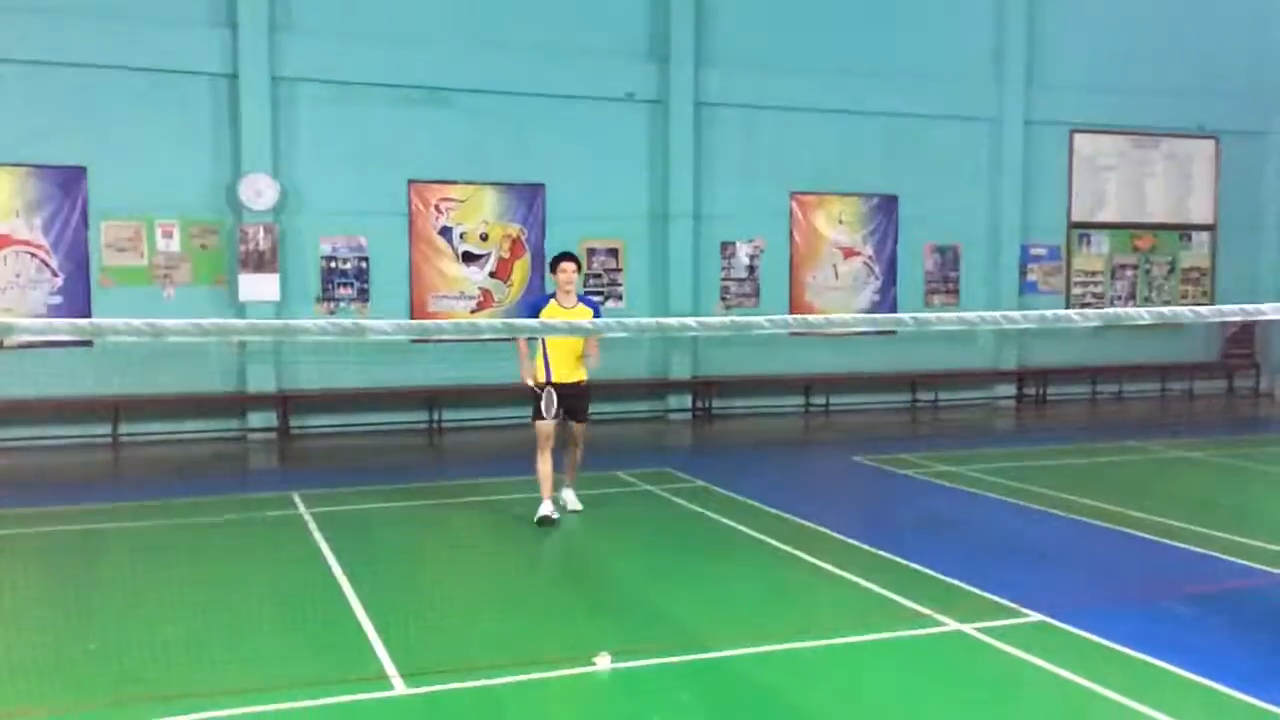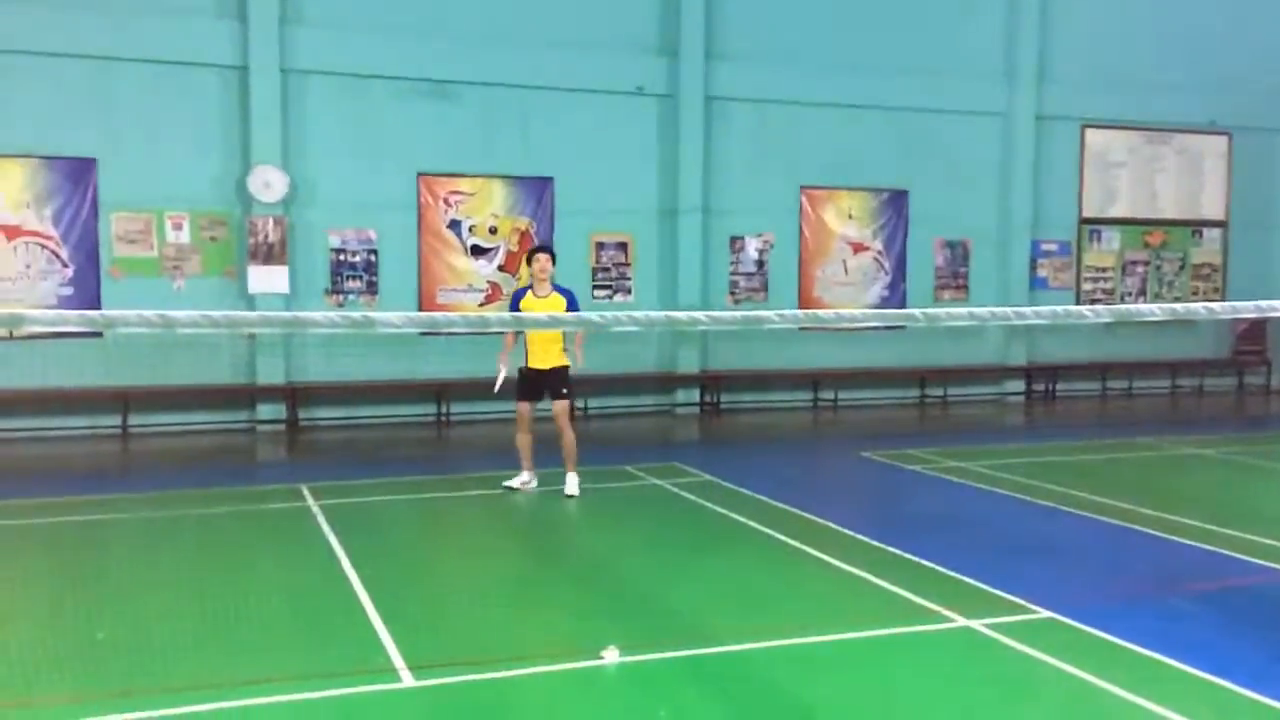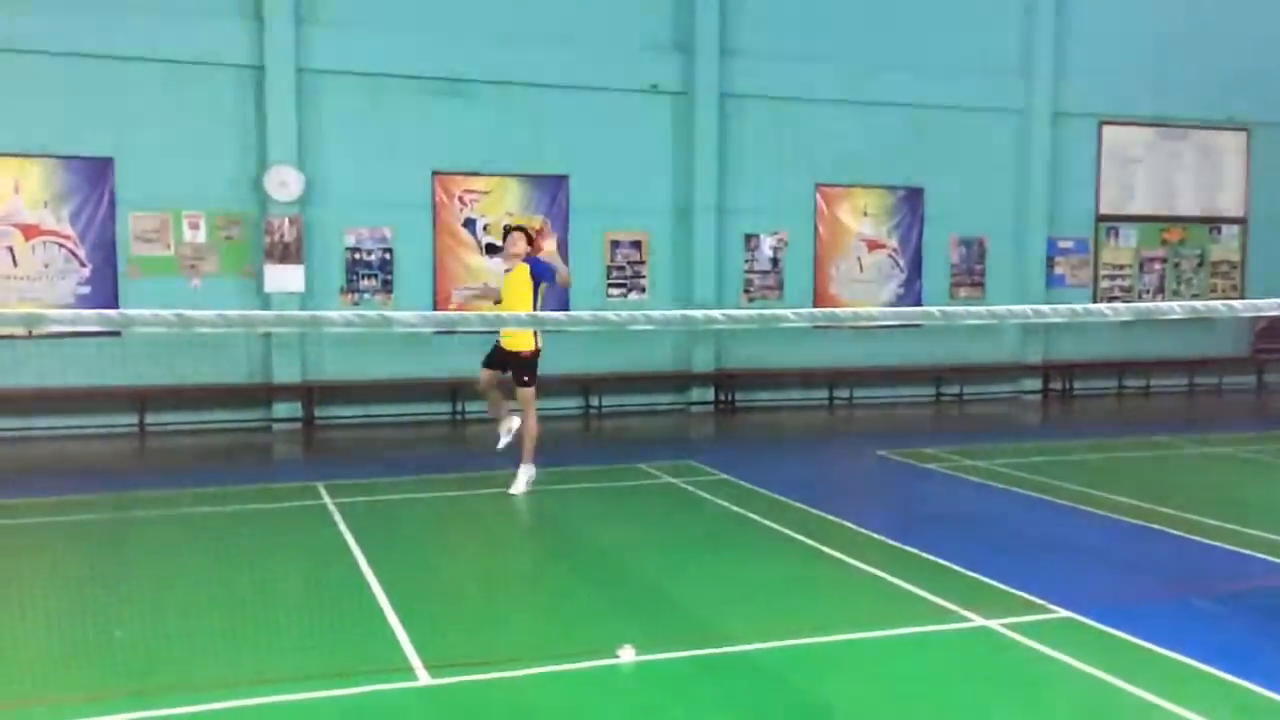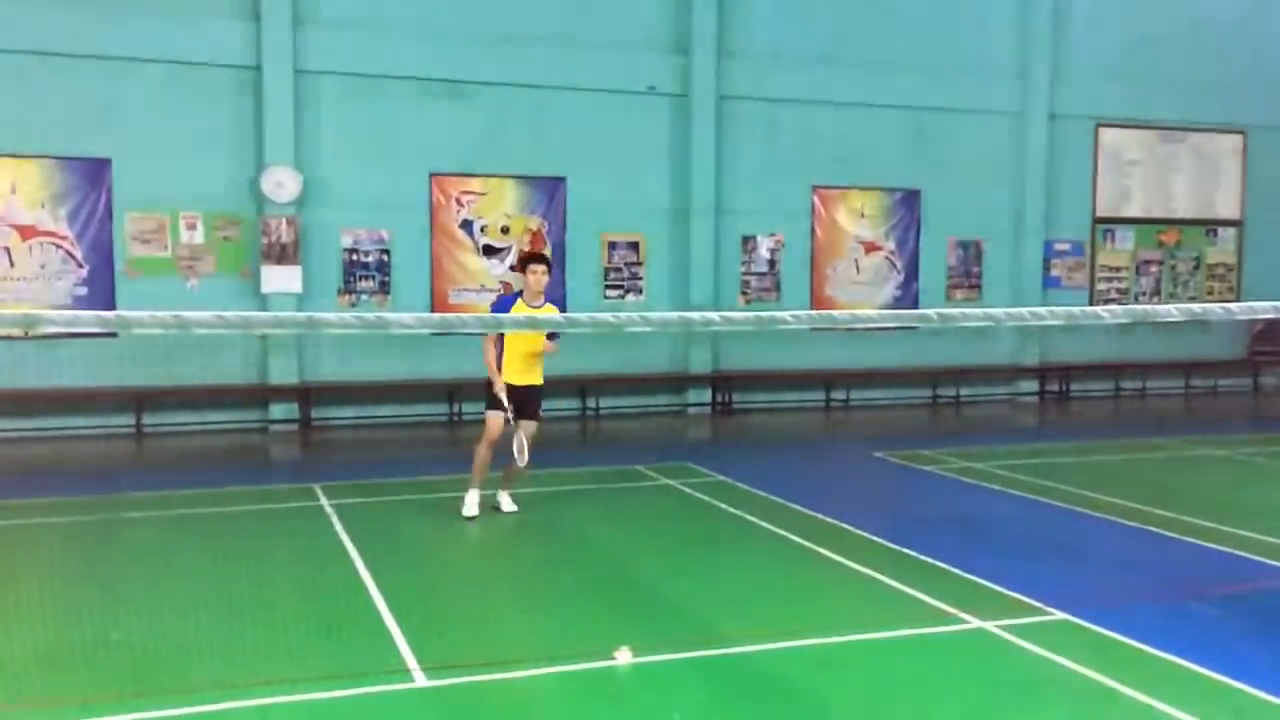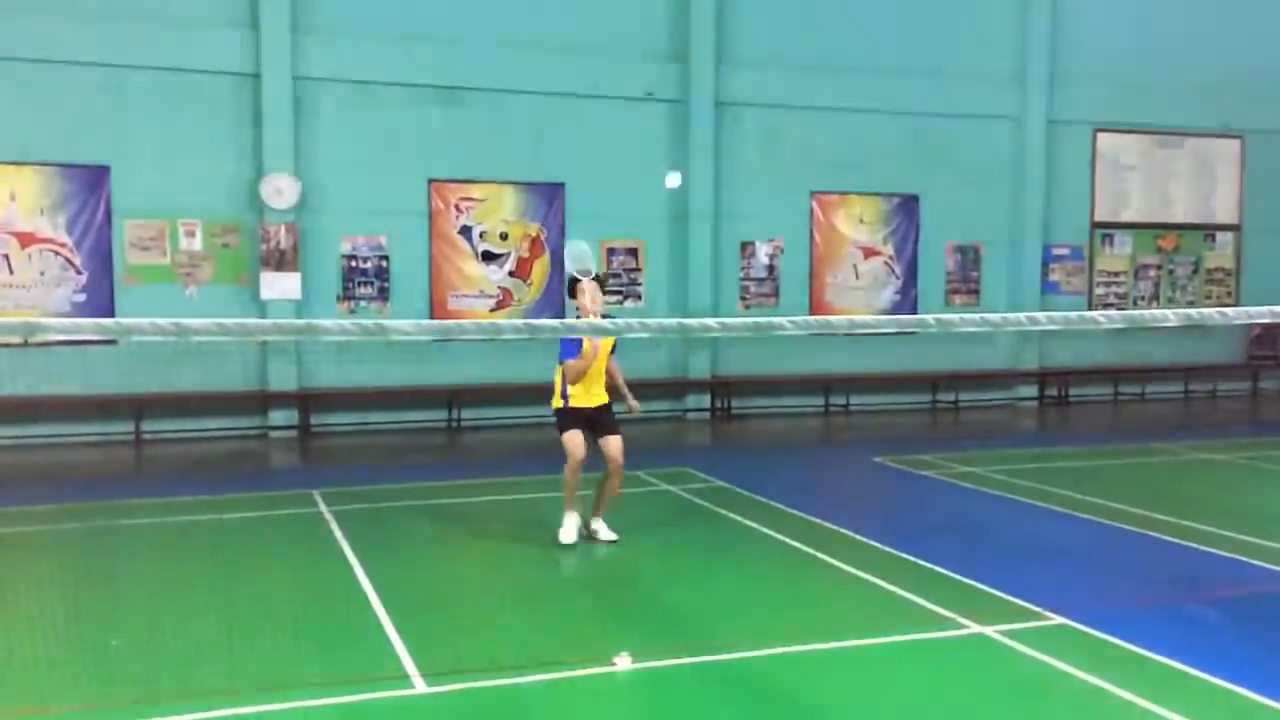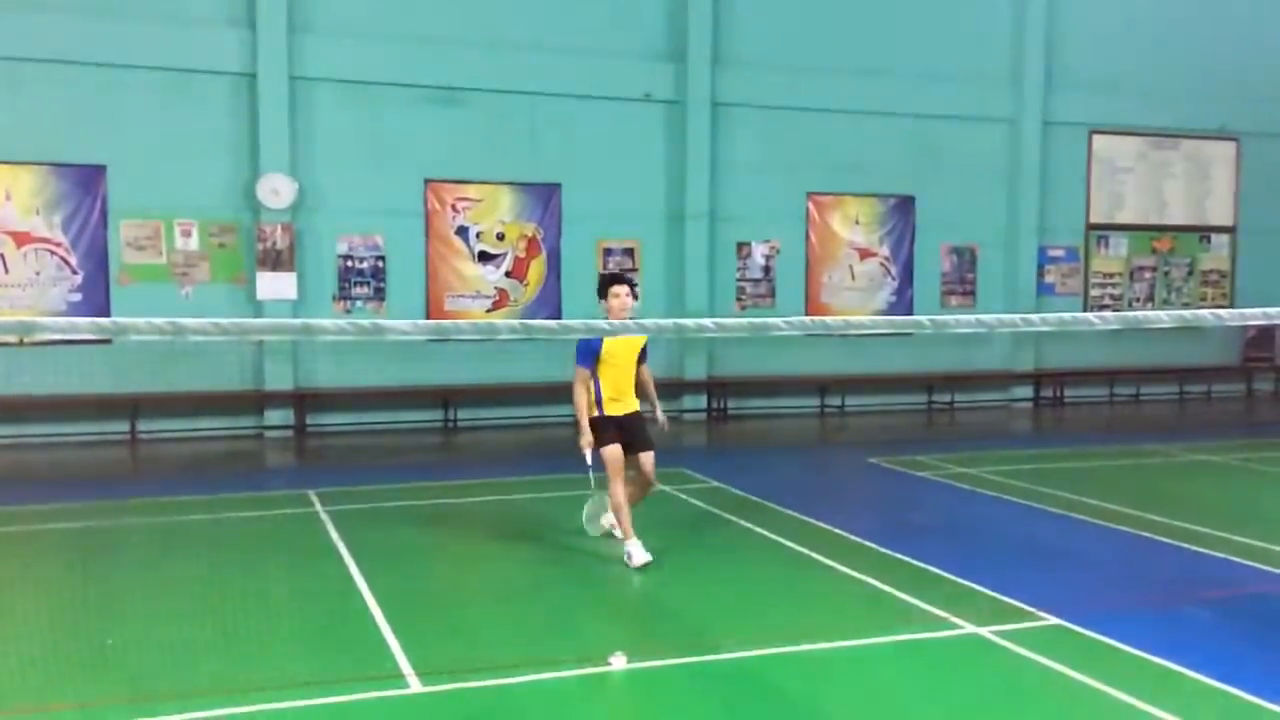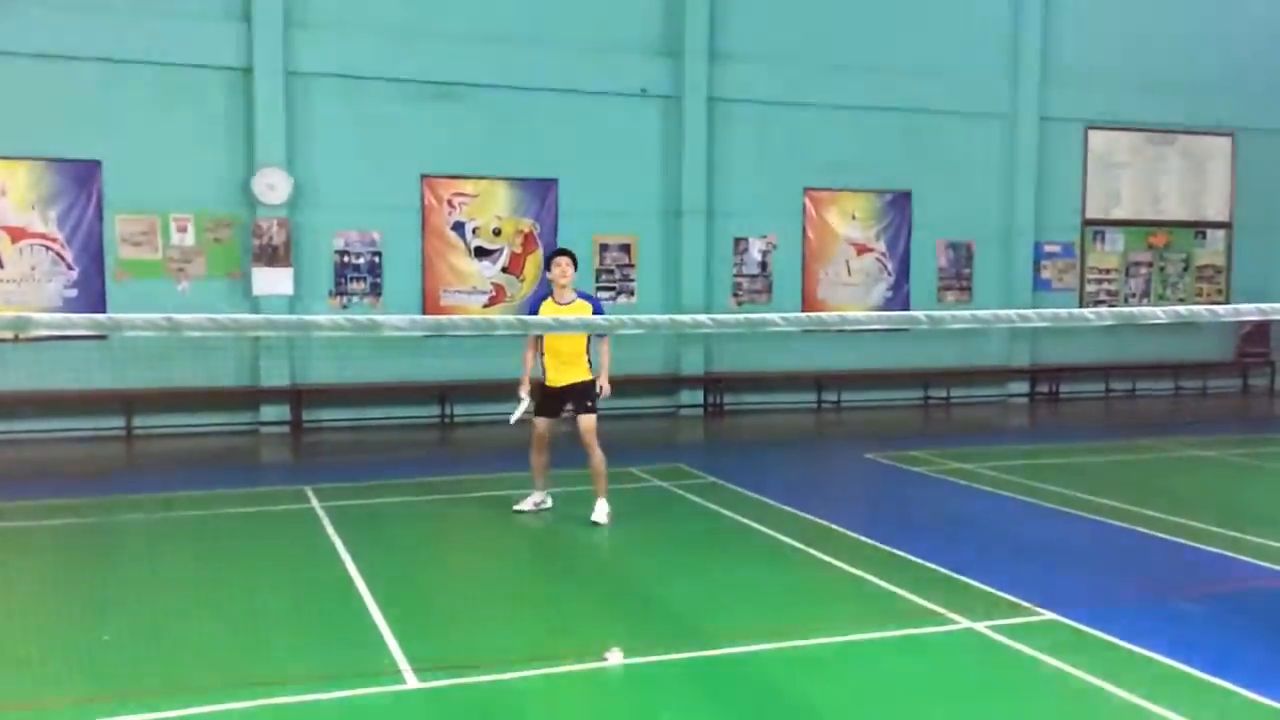
dt=0.7s
person 1, frame 1
left shoulder: (591, 308)
right shoulder: (540, 305)
left elbow: (592, 341)
right elbow: (522, 335)
left wrist: (591, 354)
right wrist: (525, 365)
left hip: (577, 382)
right hip: (546, 381)
left knee: (576, 440)
right knee: (544, 441)
left ankle: (568, 490)
right ankle: (547, 505)
person 1, frame 2
left shoulder: (566, 296)
right shoulder: (520, 296)
left elbow: (577, 327)
right elbow: (512, 328)
left wrist: (576, 347)
right wrist: (505, 352)
left hip: (557, 366)
right hip: (530, 367)
left knee: (562, 420)
right knee: (523, 421)
left ankle: (571, 475)
right ankle: (528, 475)
person 1, frame 3
left shoulder: (532, 266)
right shoulder: (507, 272)
left elbow: (564, 280)
left wrist: (556, 261)
right wrist: (480, 292)
left hip: (526, 347)
right hip: (504, 343)
left knee: (526, 407)
right knee: (485, 382)
left ankle: (527, 467)
right ankle: (507, 421)
person 1, frame 4
left shoulder: (553, 311)
right shoulder: (505, 303)
right elbow: (489, 342)
left wrist: (549, 346)
right wrist: (495, 378)
left hip: (532, 384)
right hip: (502, 381)
left knee: (524, 441)
right knee: (491, 435)
left ankle: (503, 493)
right ankle: (474, 492)
person 1, frame 5
right shoulder: (571, 334)
right elbow: (572, 376)
left wrist: (626, 394)
right wrist: (590, 347)
left hip: (599, 402)
right hip: (570, 404)
left knee: (616, 460)
right knee: (577, 455)
left ankle: (595, 520)
right ankle: (570, 514)
person 1, frame 6
left shoulder: (642, 332)
right shoulder: (592, 340)
right elbow: (580, 384)
left wrist: (656, 406)
right wrist: (584, 429)
left hip: (630, 411)
right hip: (600, 413)
left knee: (648, 476)
right knee: (616, 468)
left ankle: (614, 514)
right ankle: (631, 543)
person 1, frame 7
left shoulder: (590, 304)
right shoulder: (538, 304)
left elbow: (604, 340)
right elbow: (532, 343)
left wrist: (604, 374)
right wrist: (526, 378)
left hip: (582, 382)
right hip: (550, 383)
left knee: (589, 439)
right knee: (539, 438)
left ankle: (602, 501)
right ankle: (541, 495)
